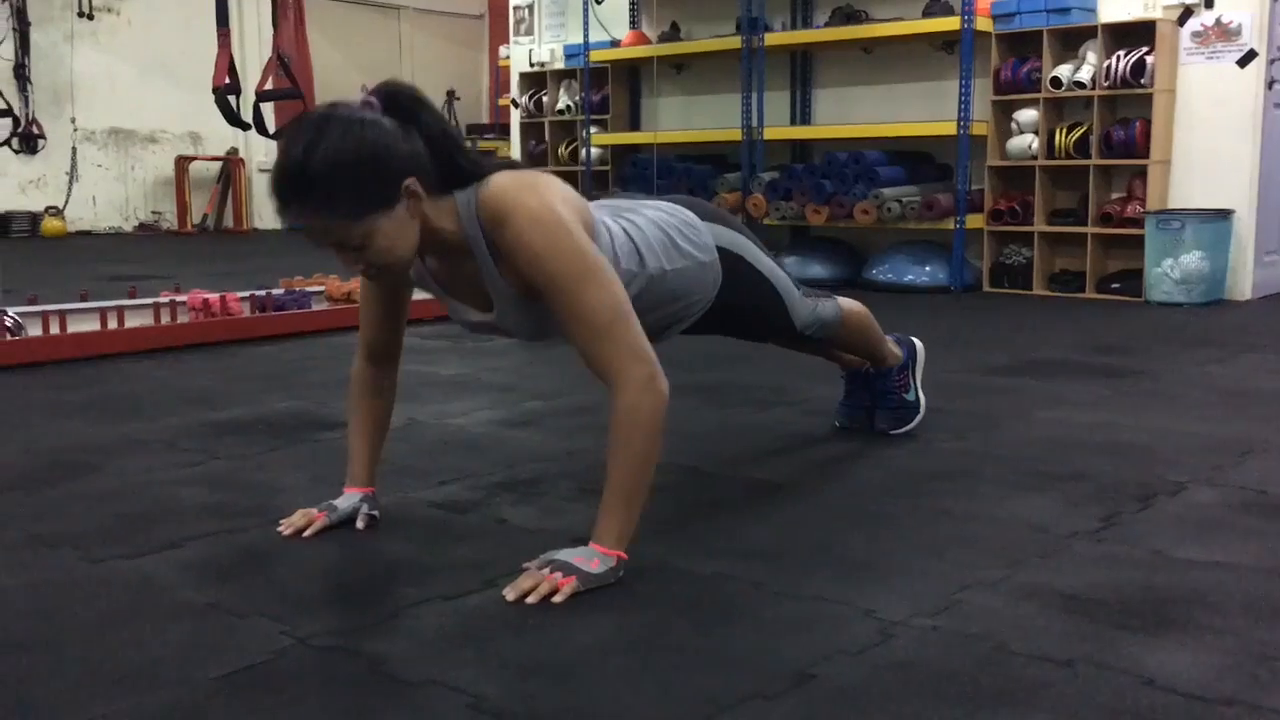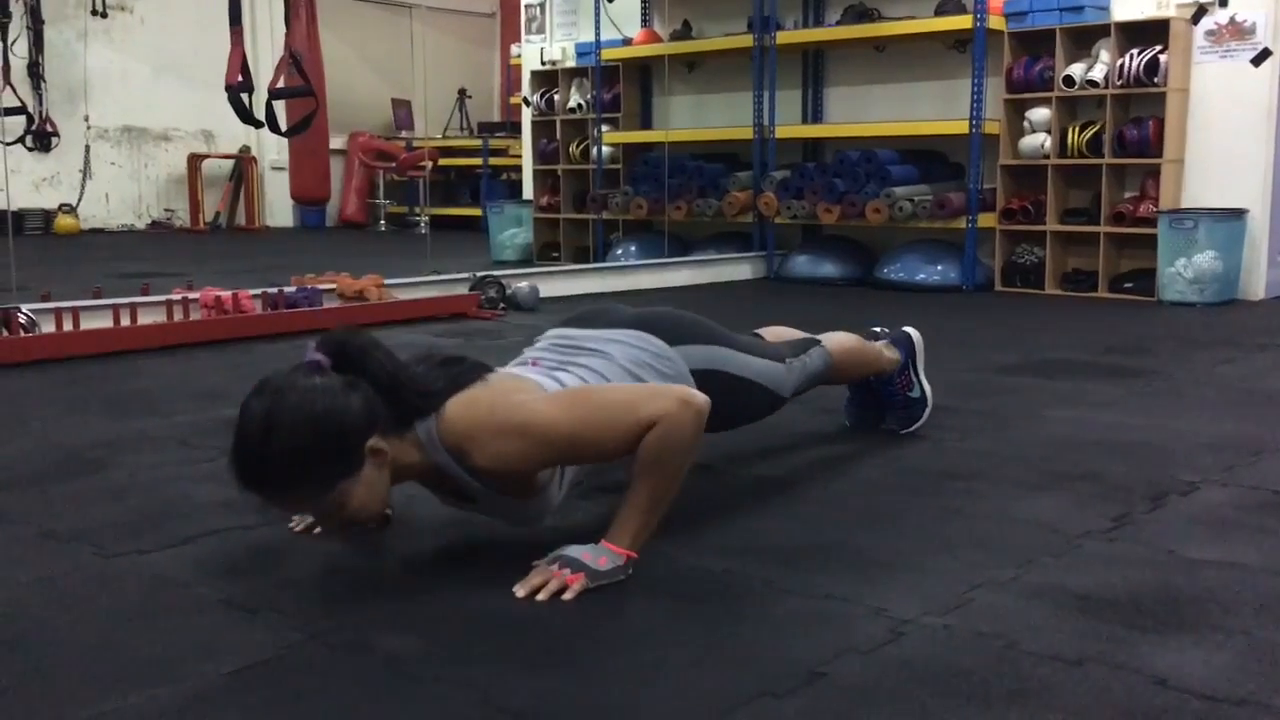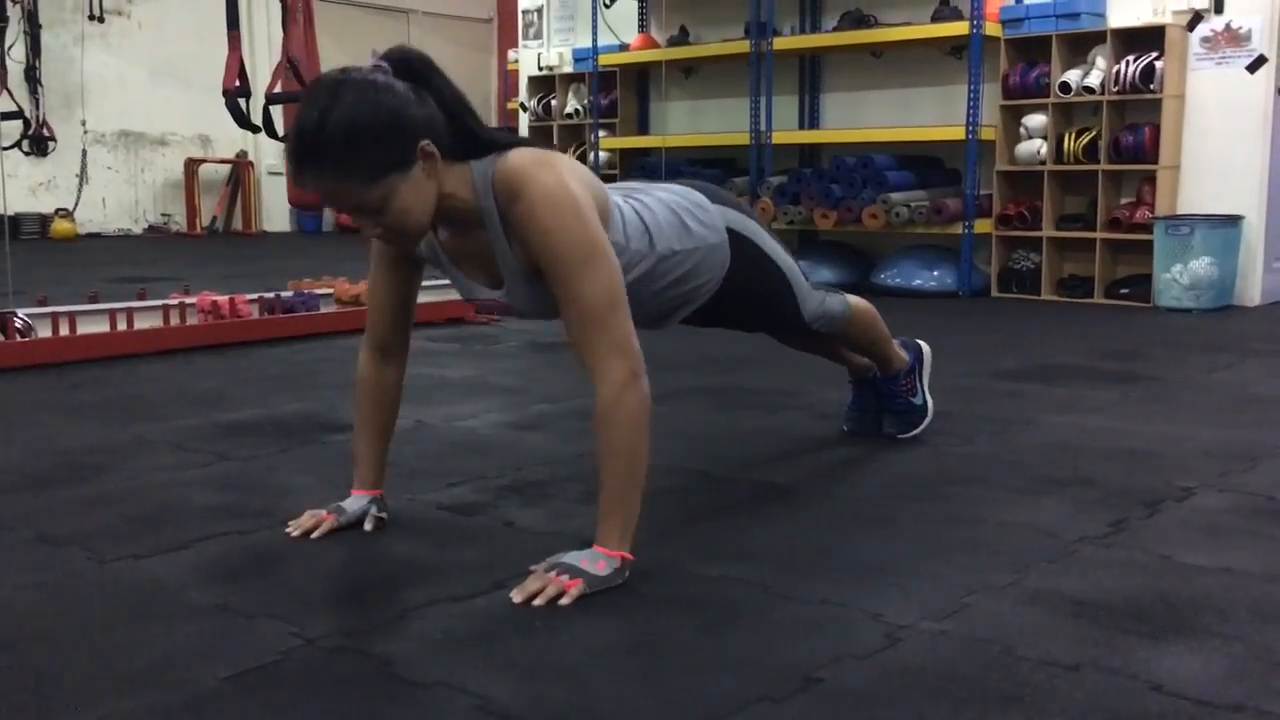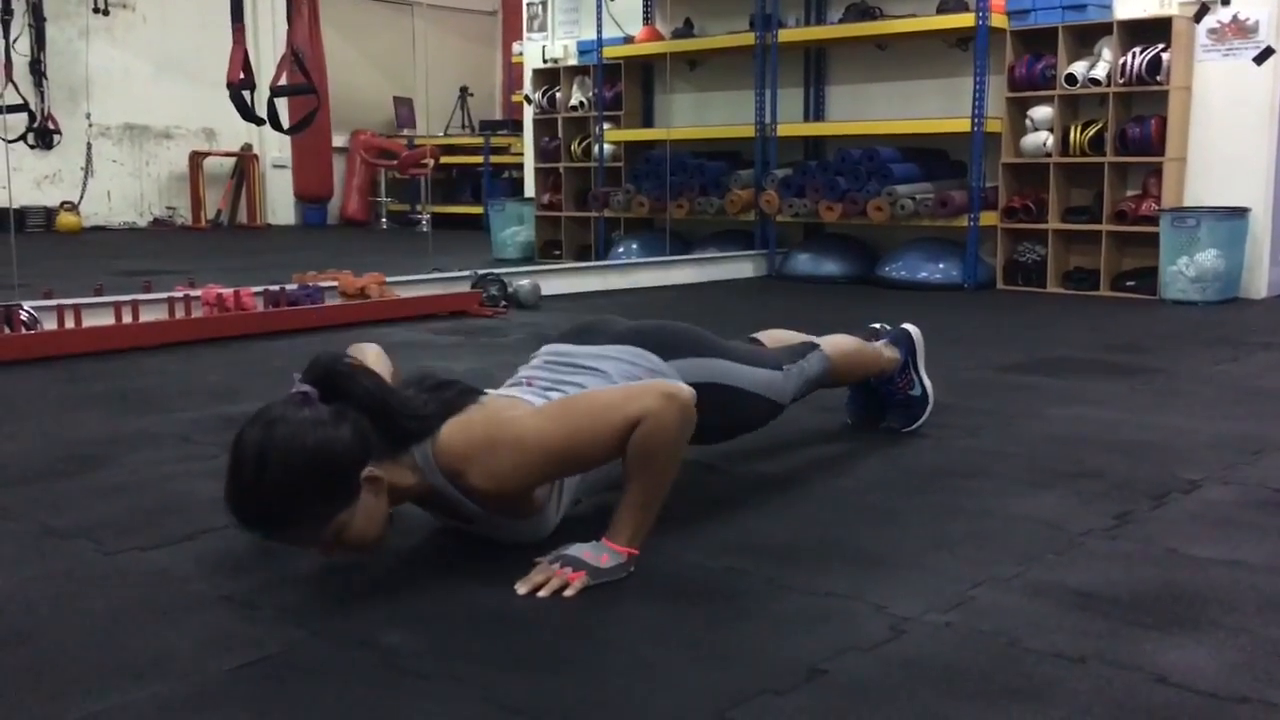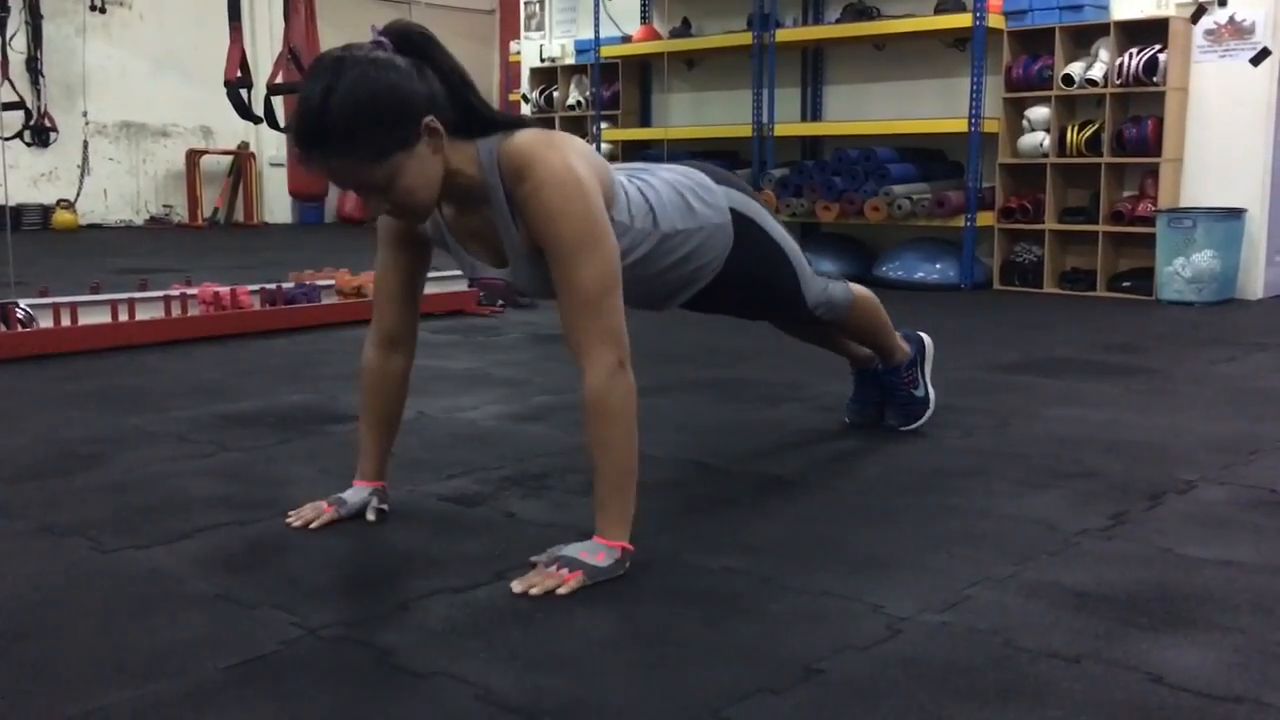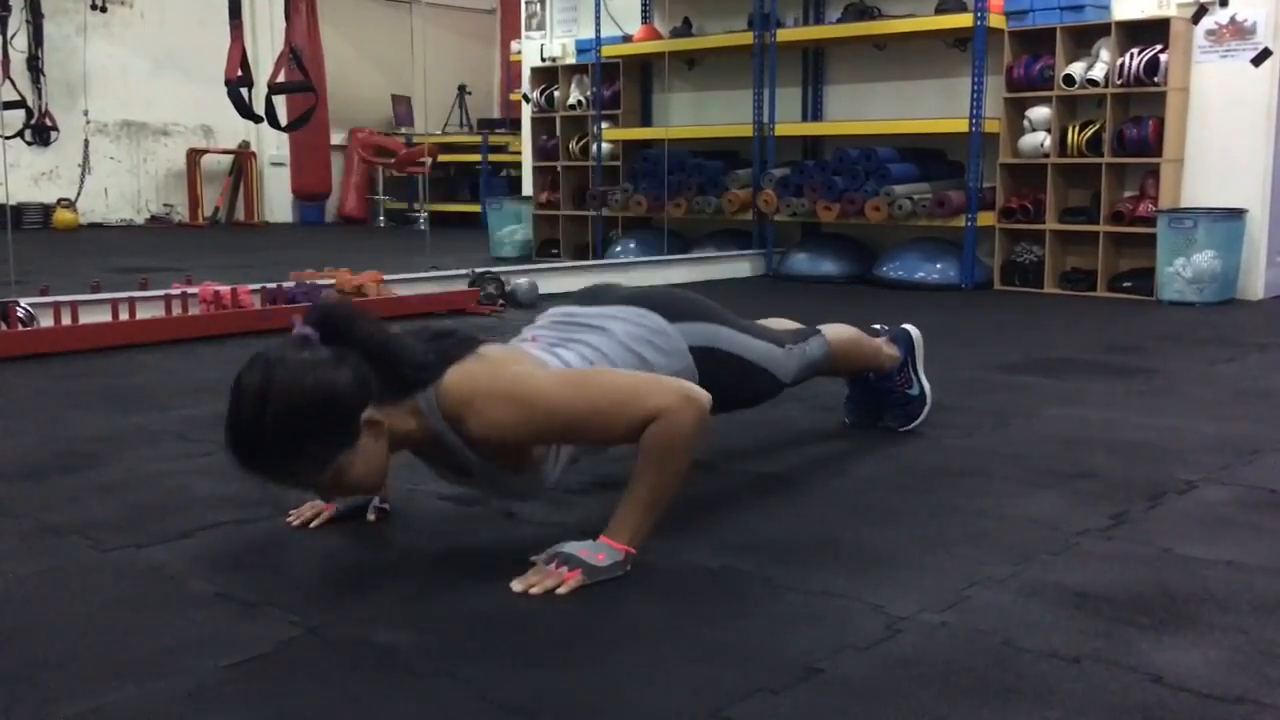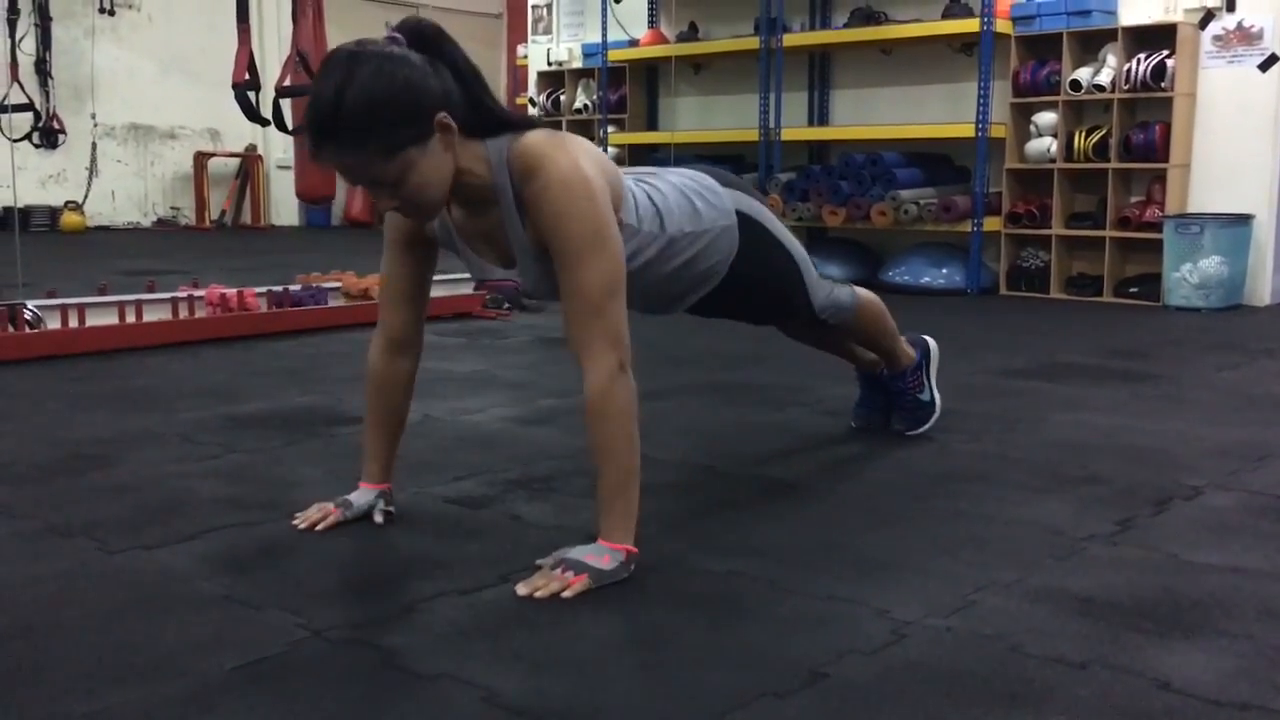
dt=0.7s
person 1, frame 1
left shoulder: (526, 219)
right shoulder: (391, 227)
left elbow: (639, 383)
right elbow: (375, 361)
left wrist: (606, 550)
right wrist: (357, 489)
left hip: (698, 256)
right hip: (628, 245)
left knee: (805, 320)
right knee: (788, 334)
left ankle: (893, 358)
right ankle: (857, 370)
person 1, frame 2
left shoulder: (486, 433)
right shoulder: (379, 409)
left elbow: (685, 409)
left wrist: (614, 548)
right wrist: (360, 503)
left hip: (670, 365)
right hip: (588, 348)
left knee: (793, 372)
right knee: (761, 350)
left ankle: (891, 357)
right ankle: (868, 338)
person 1, frame 3
left shoulder: (540, 192)
right shoulder: (405, 208)
left elbow: (618, 375)
right elbow: (382, 352)
left wrist: (610, 552)
right wrist: (365, 491)
left hip: (709, 244)
right hip: (651, 269)
left knee: (812, 317)
right knee: (795, 333)
left ankle: (900, 363)
right ankle: (864, 375)
person 1, frame 4
left shoulder: (479, 455)
right shoulder: (370, 423)
left elbow: (671, 405)
right elbow: (367, 354)
left wrist: (617, 547)
right wrist: (357, 513)
left hip: (667, 377)
right hip: (585, 361)
left knee: (790, 377)
right knee: (760, 353)
left ankle: (890, 352)
right ankle: (870, 341)
person 1, frame 5
left shoulder: (545, 173)
right shoulder: (413, 193)
left elbow: (606, 364)
right elbow: (389, 344)
left wrist: (611, 544)
right wrist: (367, 485)
left hip: (712, 225)
right hip: (655, 252)
left knee: (812, 306)
right knee: (792, 322)
left ankle: (903, 357)
right ankle: (869, 371)
person 1, frame 6
left shoulder: (483, 407)
right shoulder: (375, 378)
left elbow: (688, 404)
left wrist: (616, 544)
right wrist: (364, 486)
left hip: (669, 346)
right hip: (584, 328)
left knee: (788, 359)
right knee: (768, 346)
left ankle: (890, 352)
right ankle: (881, 345)
person 1, frame 7
left shoulder: (554, 174)
right shoulder: (420, 194)
left elbow: (607, 366)
right elbow: (394, 343)
left wrist: (615, 546)
right wrist: (372, 485)
left hip: (719, 229)
right hip: (651, 259)
left knee: (818, 309)
right knee: (794, 327)
left ankle: (908, 362)
right ankle: (875, 375)
